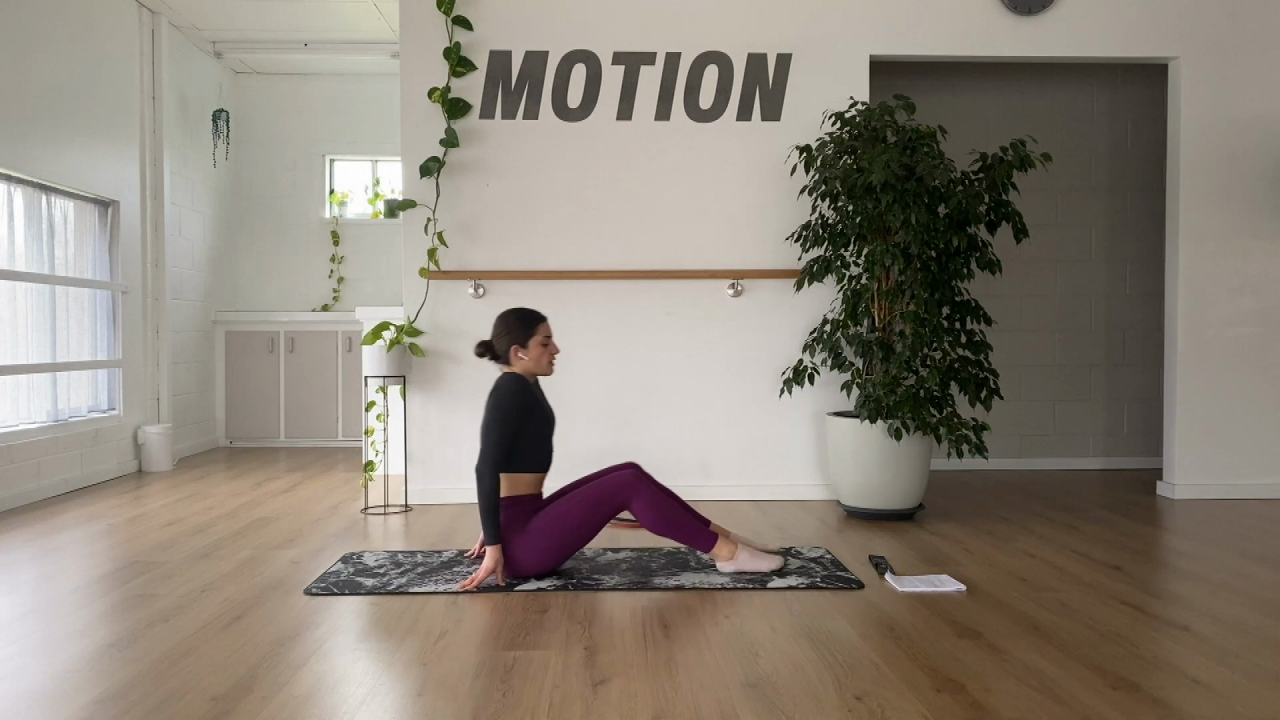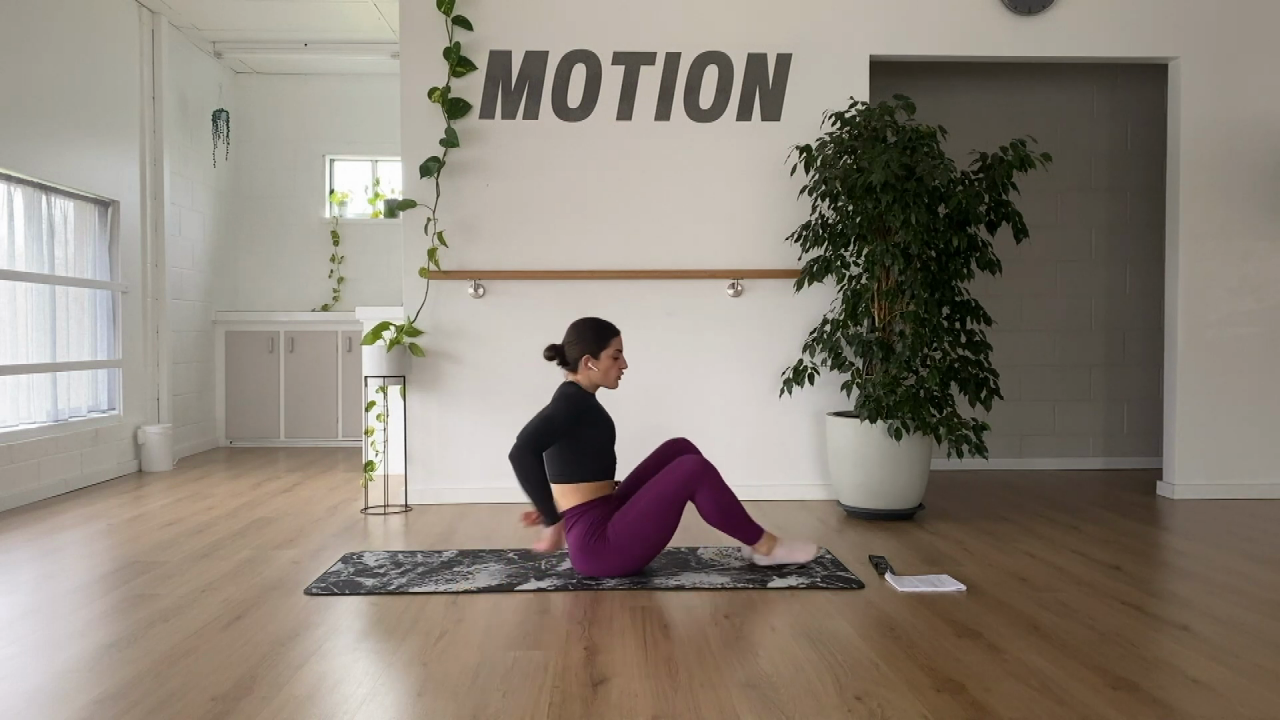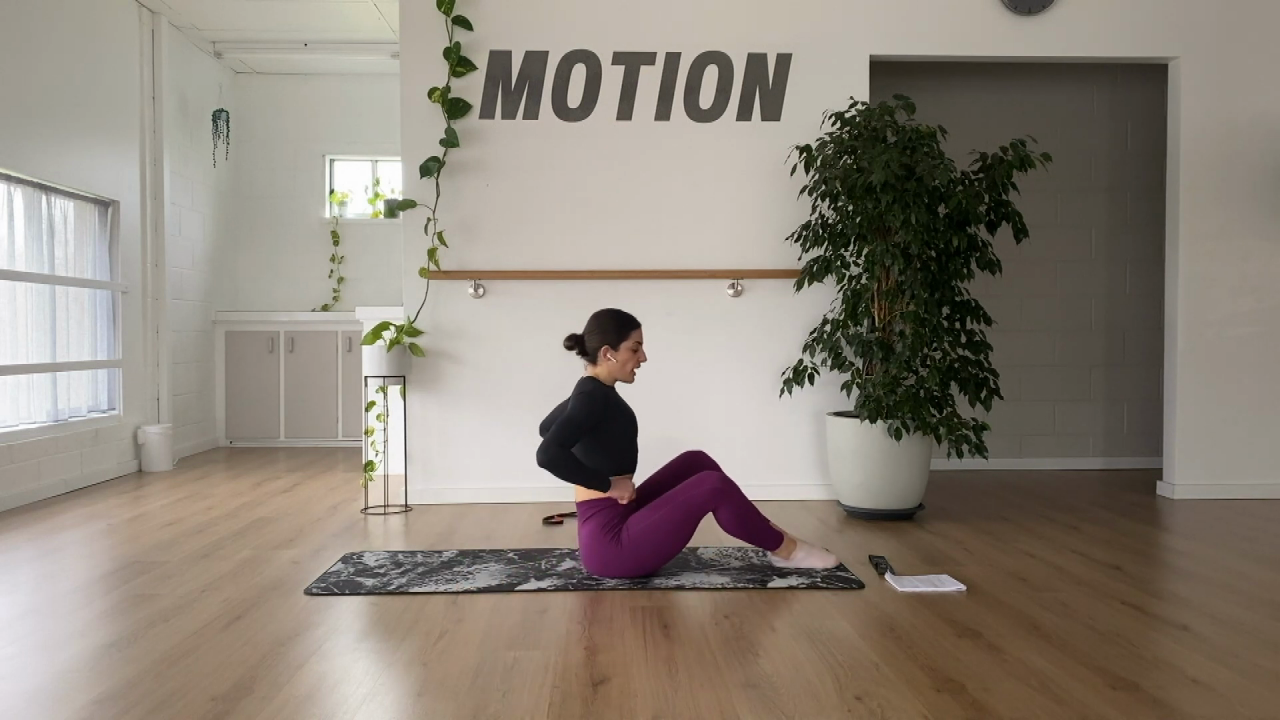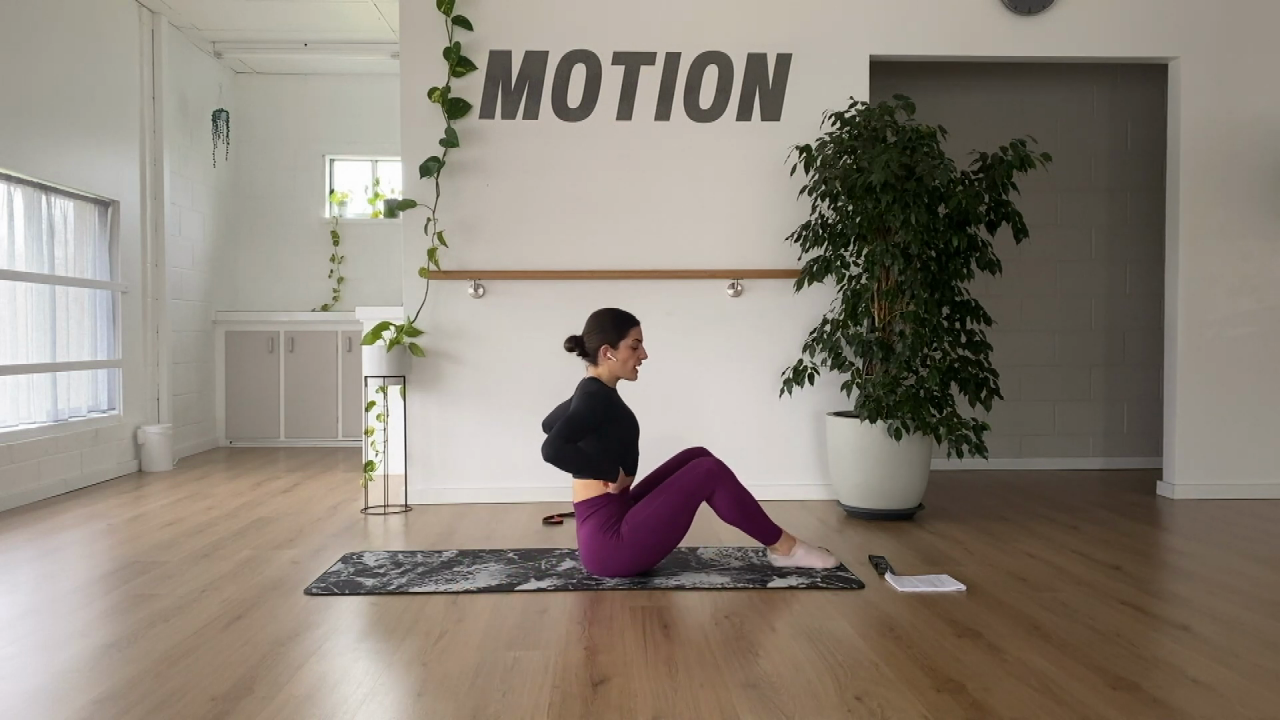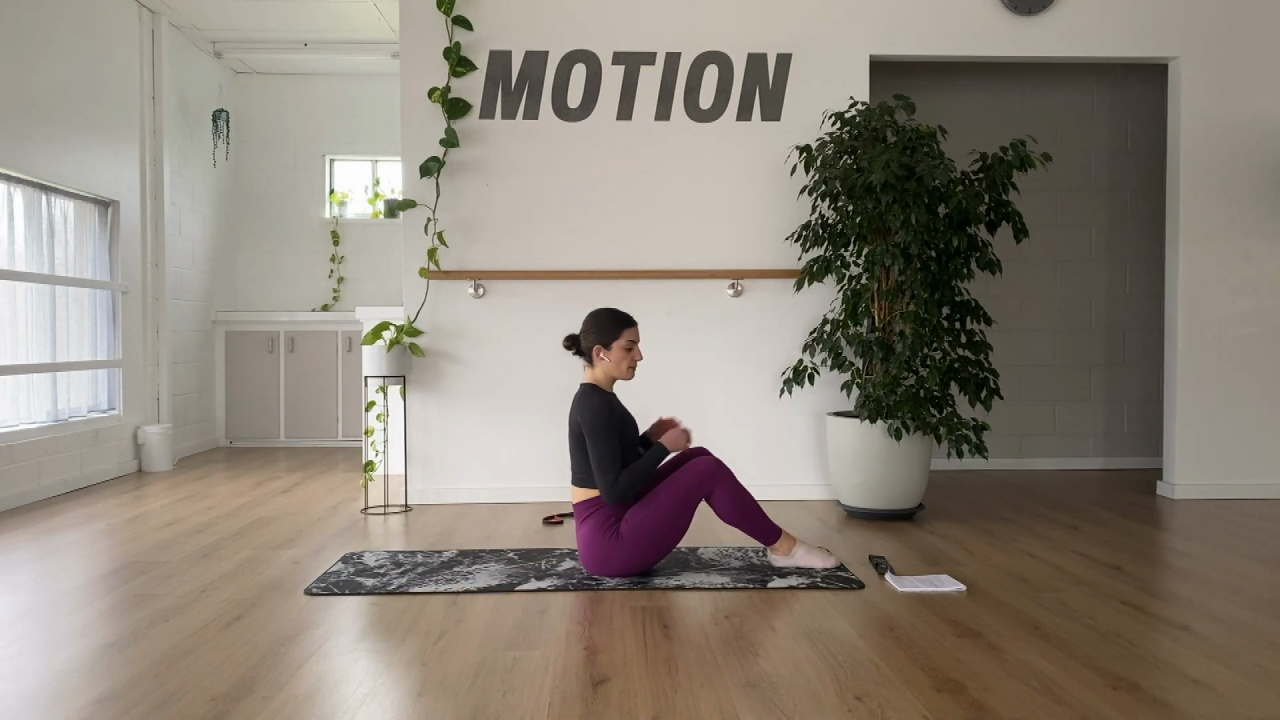
dt=0.7s
person 1, frame 1
left shoulder: (524, 387)
right shoulder: (511, 390)
right elbow: (487, 467)
left wrist: (495, 530)
right wrist: (494, 545)
left hip: (528, 520)
right hip: (518, 542)
left knee: (629, 473)
right knee: (626, 486)
left ankle: (720, 534)
right ankle: (725, 551)
person 1, frame 2
left shoulder: (574, 396)
right shoulder: (572, 401)
left elbow: (530, 444)
right elbow: (520, 453)
left wrist: (547, 507)
right wrist: (553, 521)
left hip: (602, 524)
right hip: (598, 544)
left knee: (679, 448)
right knee: (692, 469)
left ankle: (756, 536)
right ankle: (765, 546)
person 1, frame 3
left shoulder: (593, 391)
right shoulder: (593, 397)
left elbow: (547, 428)
right elbow: (548, 454)
right wrist: (608, 484)
left hip: (621, 522)
right hip: (610, 543)
left knee: (696, 462)
right knee: (714, 486)
left ankle: (769, 532)
right ankle: (784, 548)
person 1, frame 4
left shoulder: (593, 391)
right shoulder: (597, 397)
left elbow: (550, 424)
right elbow: (552, 449)
right wrist: (611, 473)
left hip: (612, 523)
right hip: (609, 543)
left knee: (696, 458)
right knee: (709, 471)
left ankle: (773, 536)
right ankle: (783, 547)
person 1, frame 5
left shoulder: (592, 398)
right shoulder: (597, 404)
right elbow: (613, 489)
left wrist: (649, 439)
right wrist: (661, 448)
left hip: (612, 526)
right hip: (609, 544)
left knee: (698, 457)
right knee: (708, 471)
left ankle: (778, 541)
right ankle: (784, 547)
